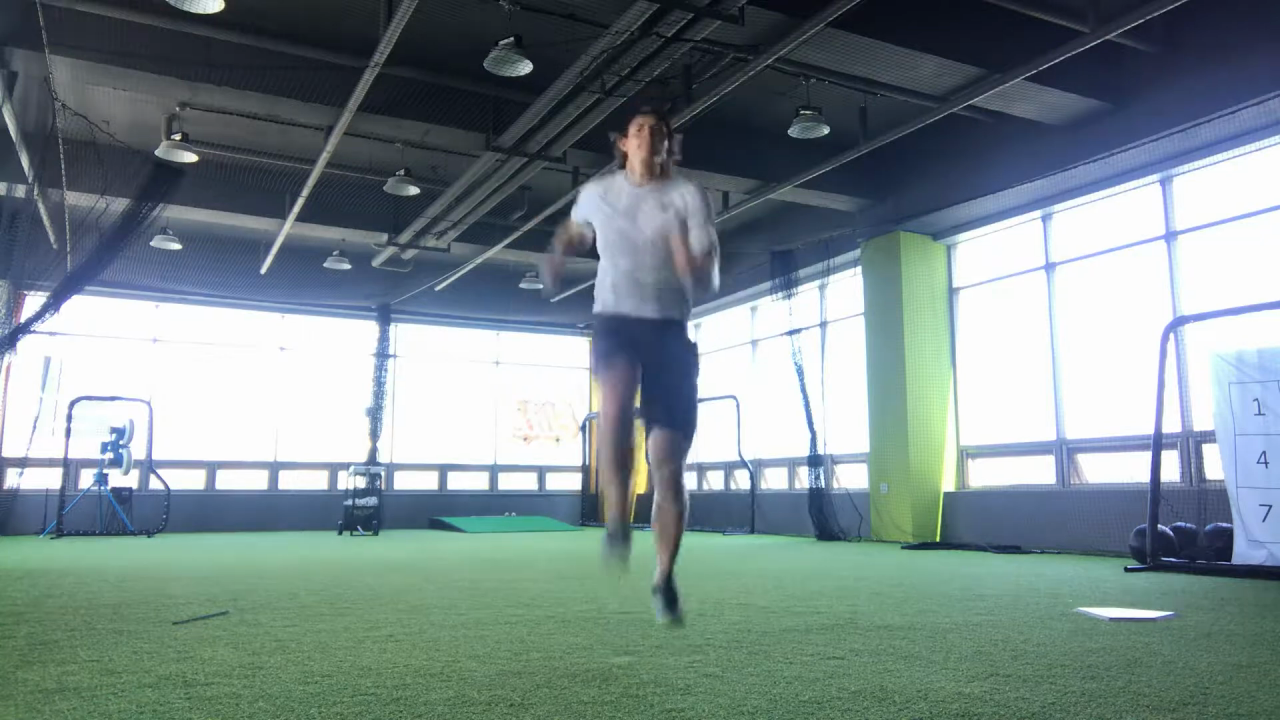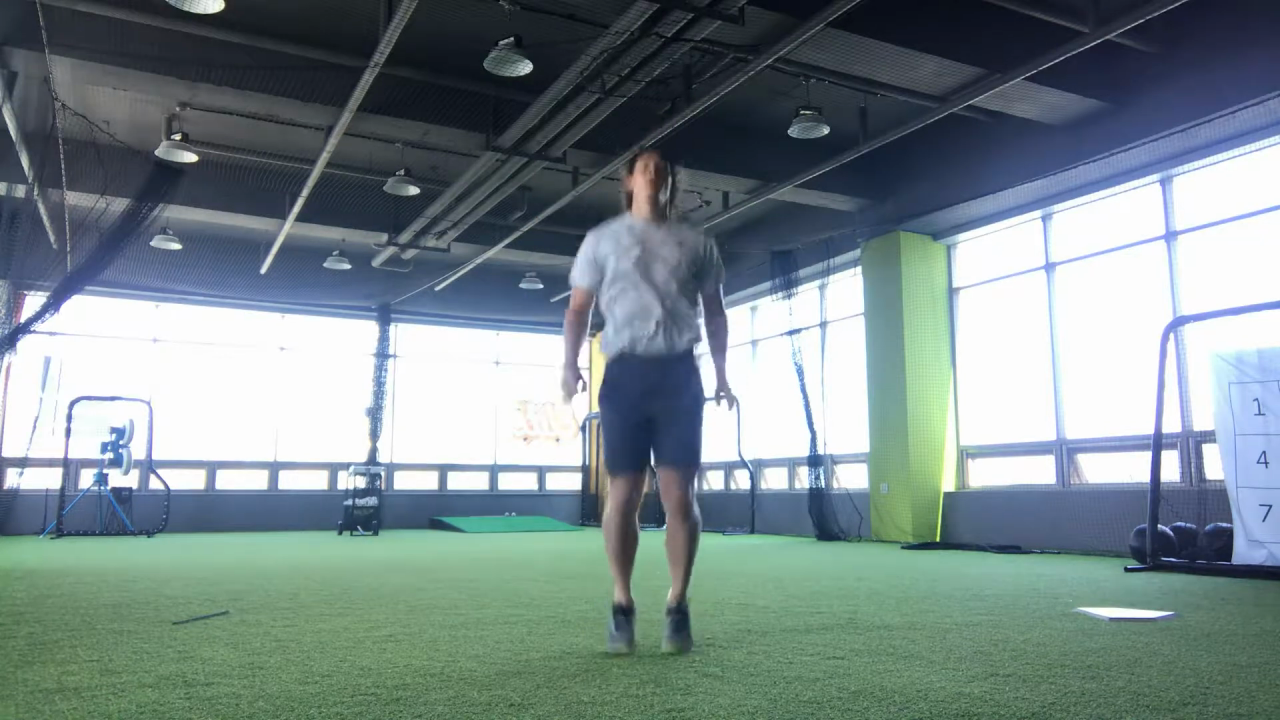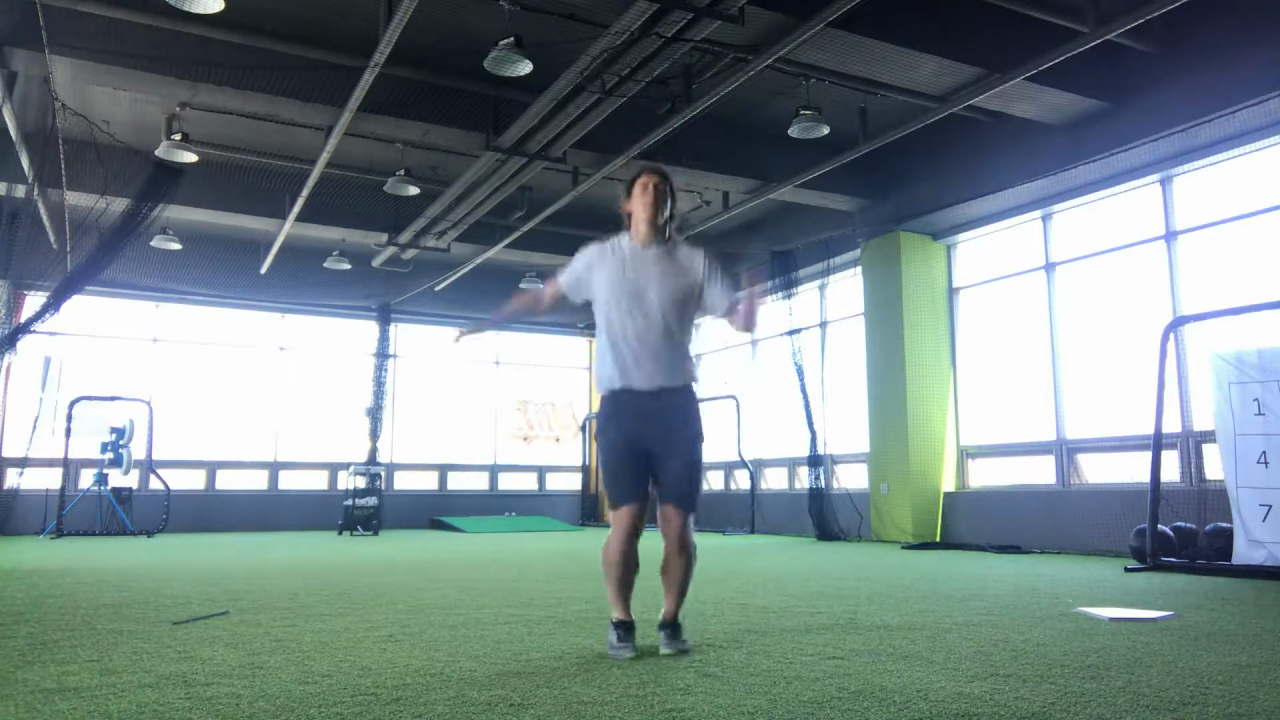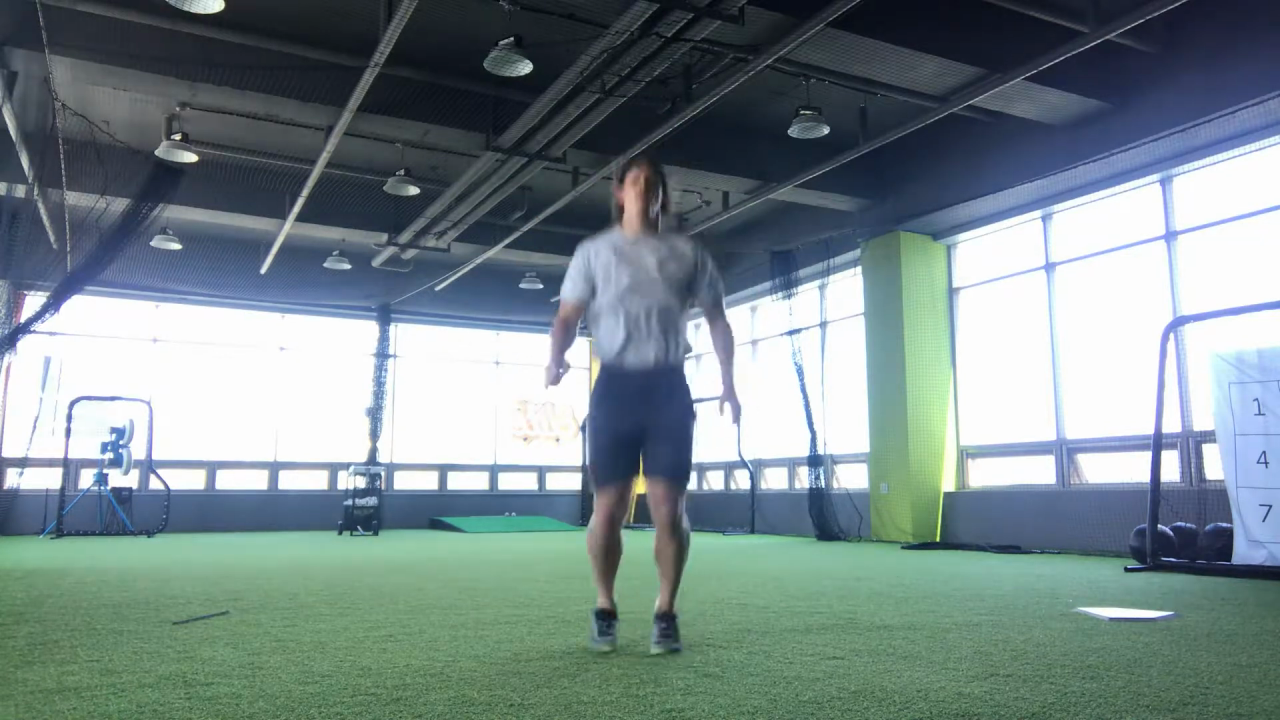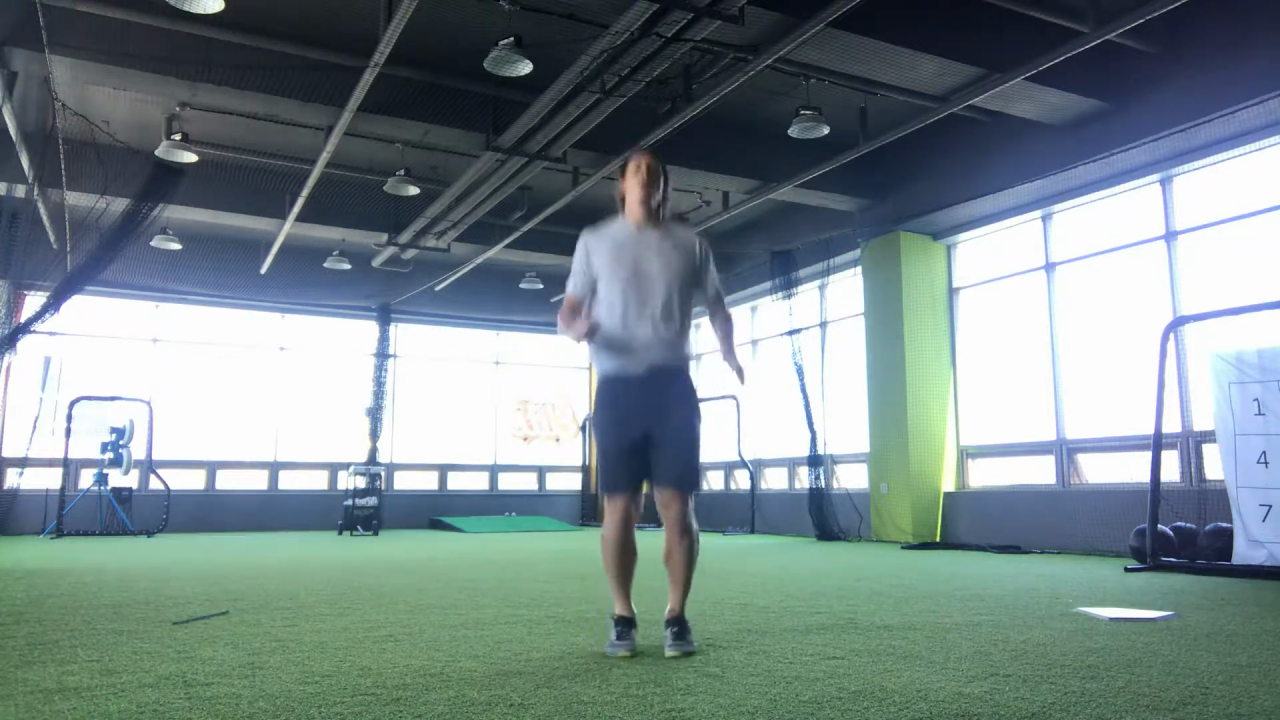
dt=1s
person 1, frame 1
left shoulder: (688, 197)
right shoulder: (597, 191)
left elbow: (707, 275)
right elbow: (574, 229)
left wrist: (693, 266)
right wrist: (553, 258)
left hip: (669, 332)
right hip: (616, 323)
left knee: (668, 461)
right knee: (616, 412)
left ankle: (664, 578)
right ankle: (619, 519)
person 1, frame 2
left shoulder: (696, 242)
right shoulder: (601, 239)
left elbow: (714, 312)
right elbow: (578, 308)
left wrist: (721, 373)
right wrist: (571, 364)
left hip: (678, 373)
right hip: (625, 372)
left knee: (678, 494)
right knee: (623, 494)
left ankle: (677, 606)
right ankle: (622, 606)
person 1, frame 3
left shoulder: (694, 262)
right shoulder: (597, 257)
left elbow: (738, 317)
right elbow: (548, 294)
left wrist: (744, 310)
right wrist: (499, 316)
left hip: (676, 404)
right hip: (622, 404)
left knee: (677, 525)
right knee: (625, 522)
left ankle: (670, 620)
right ankle: (621, 621)
person 1, frame 4
left shoulder: (687, 253)
right shoulder: (593, 251)
left elbow: (715, 318)
right elbow: (568, 315)
left wrist: (728, 381)
right wrist: (556, 357)
left hip: (667, 386)
right hip: (615, 385)
left knee: (667, 506)
right knee: (609, 505)
left ankle: (665, 614)
right ankle: (605, 609)
person 1, frame 5
left shoulder: (689, 244)
right shoulder: (596, 242)
left elbow: (714, 300)
right elbow: (569, 305)
left wrist: (728, 349)
right wrist: (575, 327)
left hip: (672, 386)
right hip: (618, 387)
left knee: (676, 509)
right knee: (620, 512)
left ankle: (676, 615)
right ankle: (622, 614)
